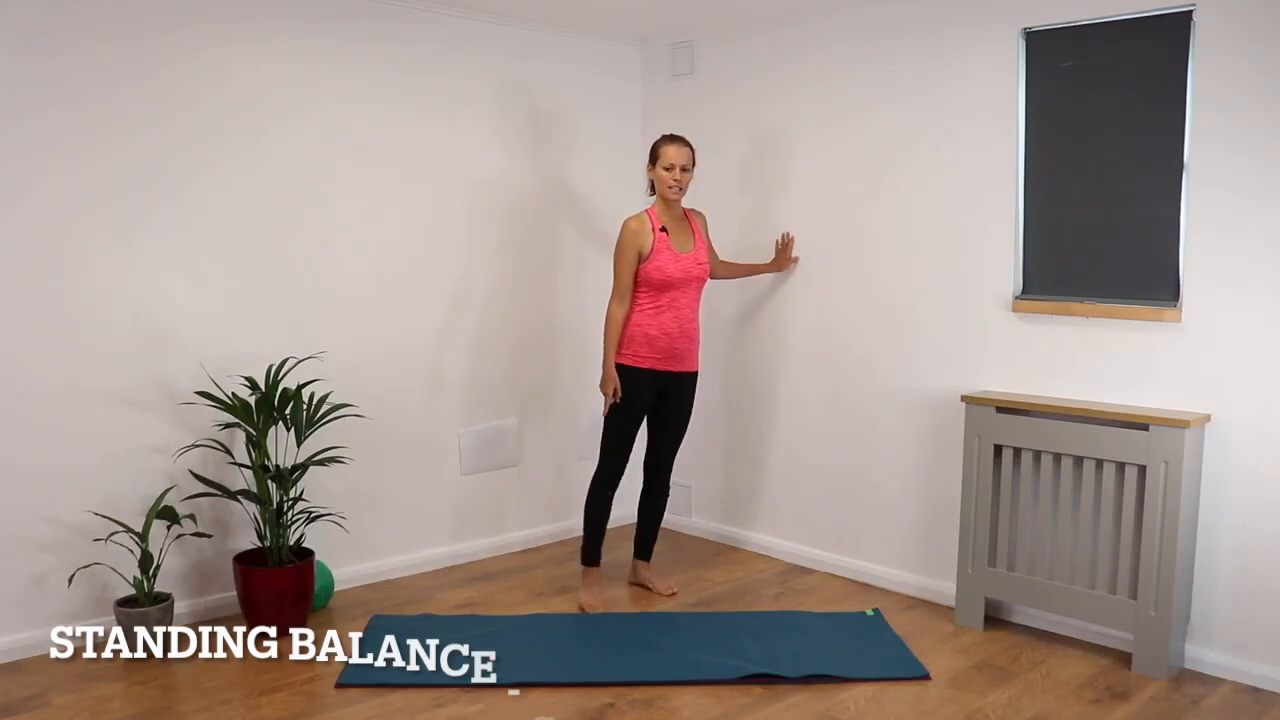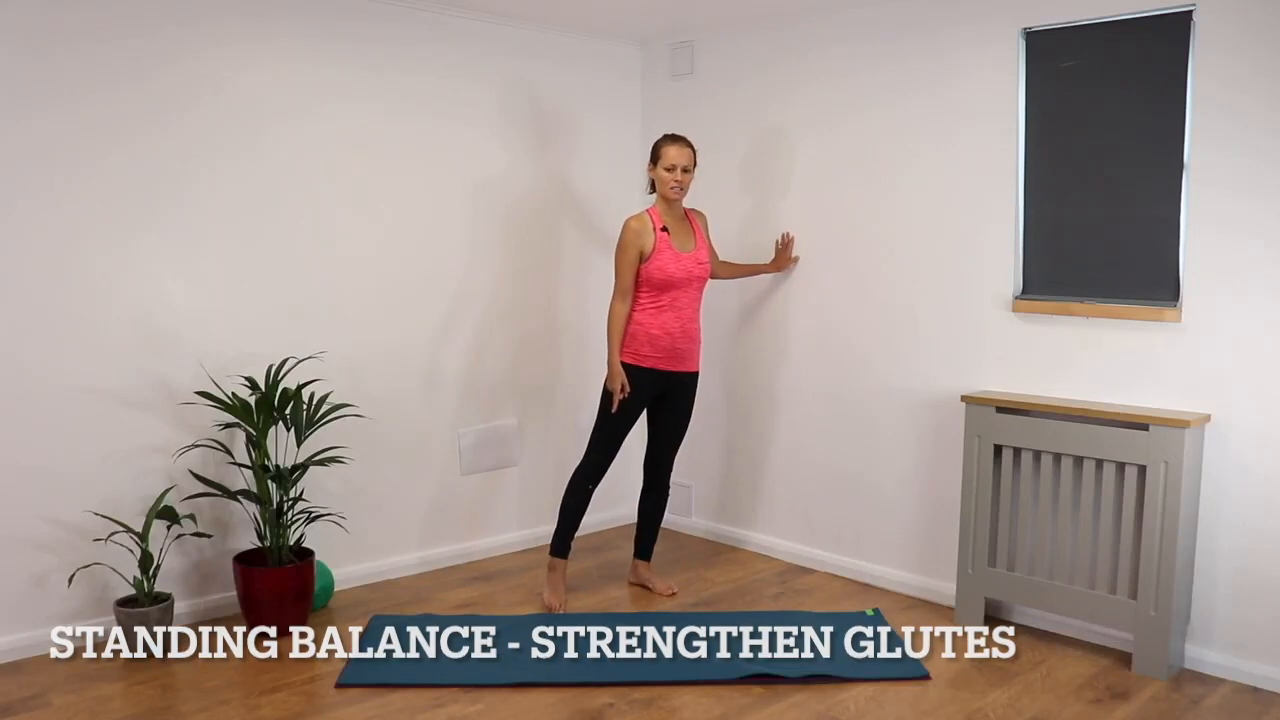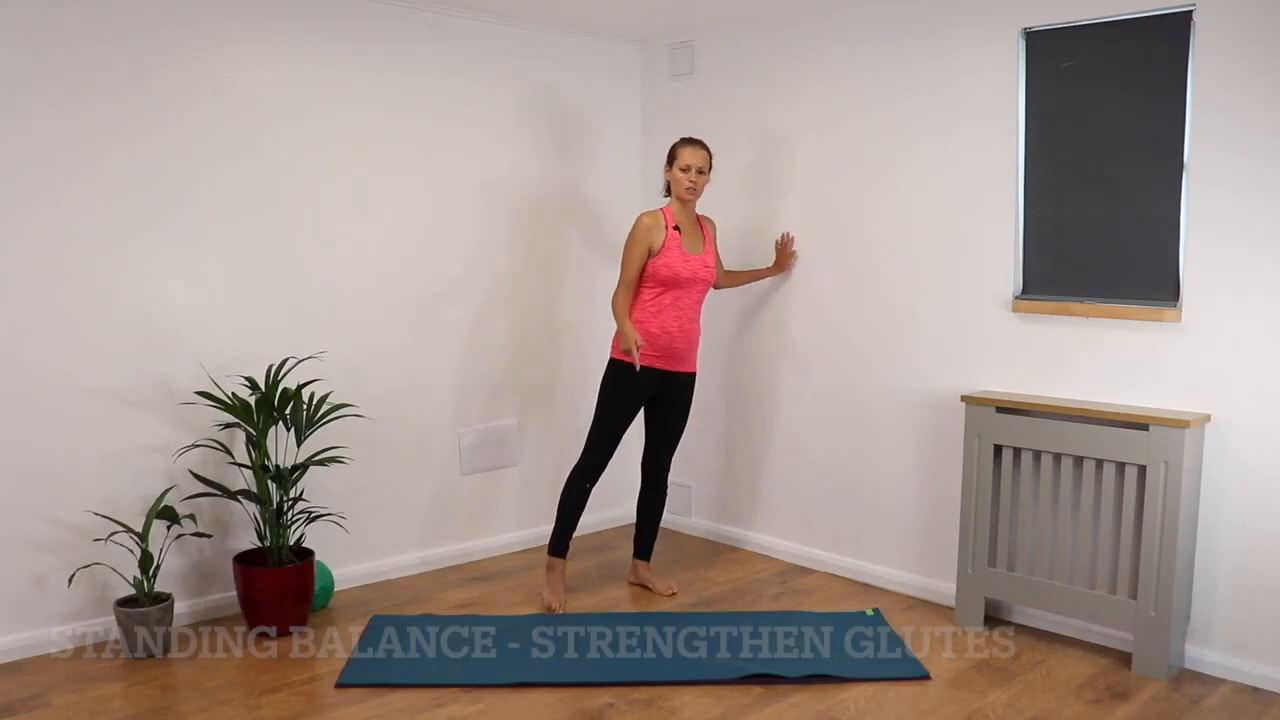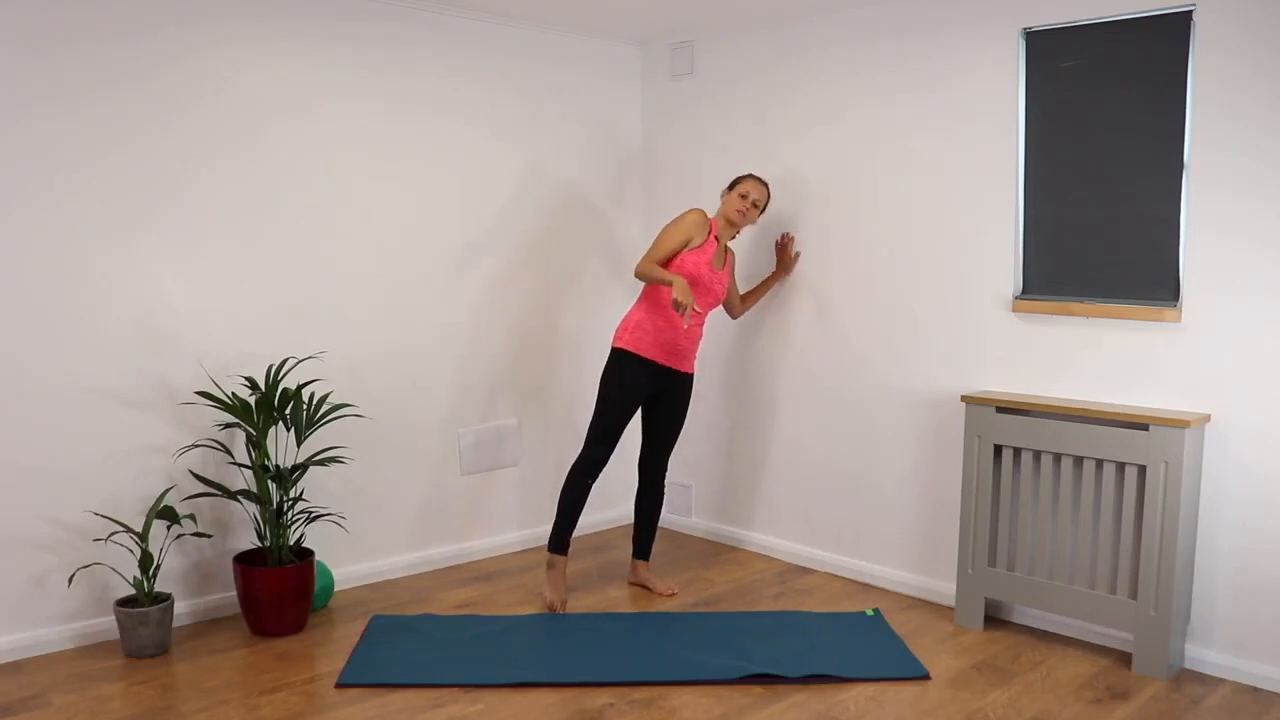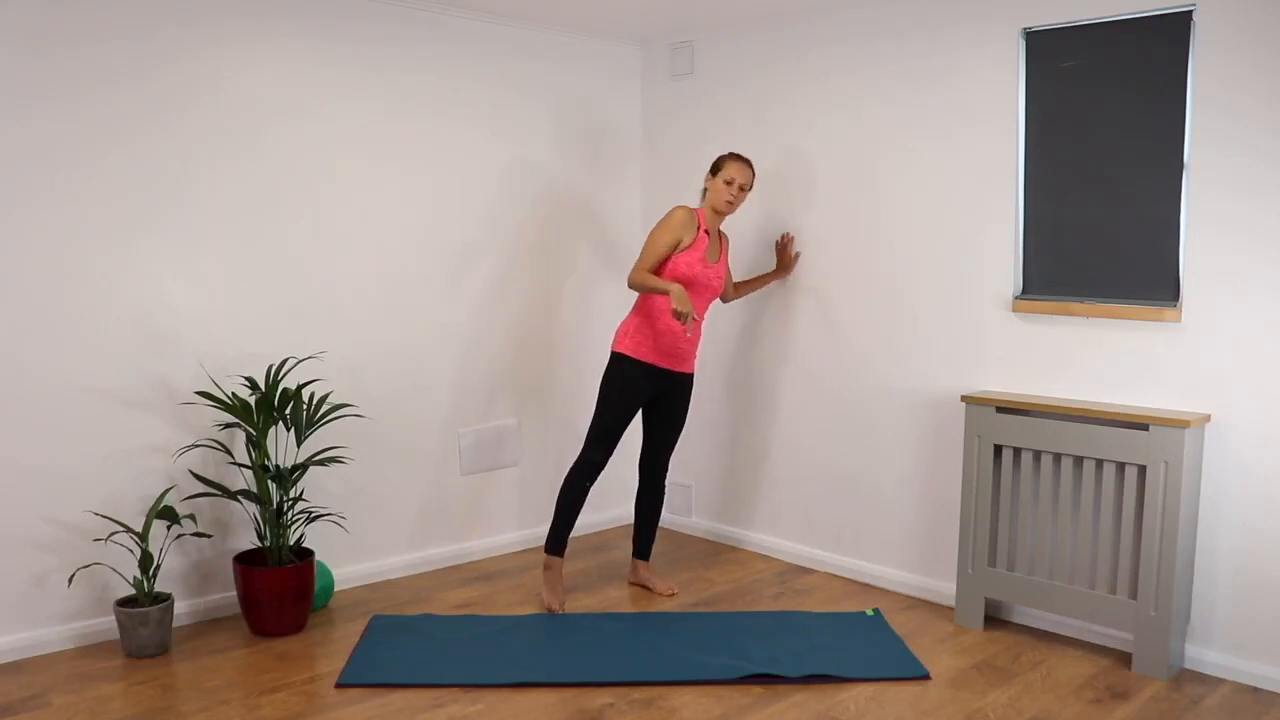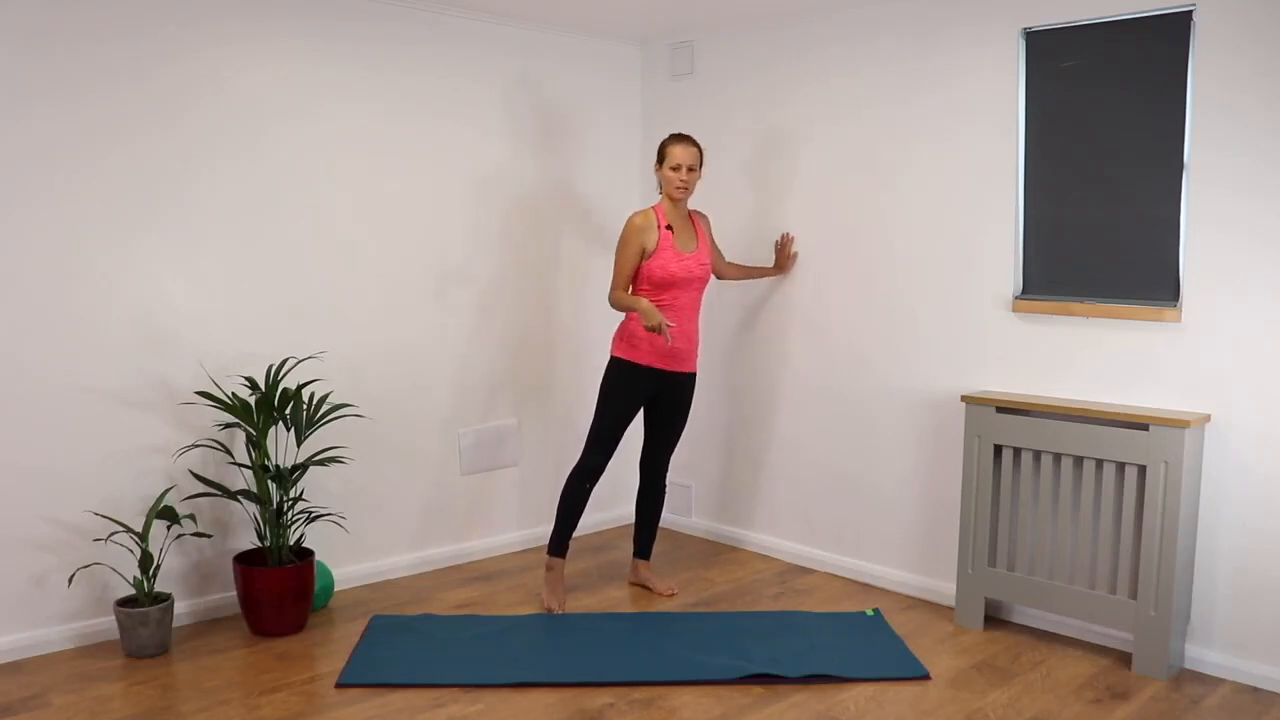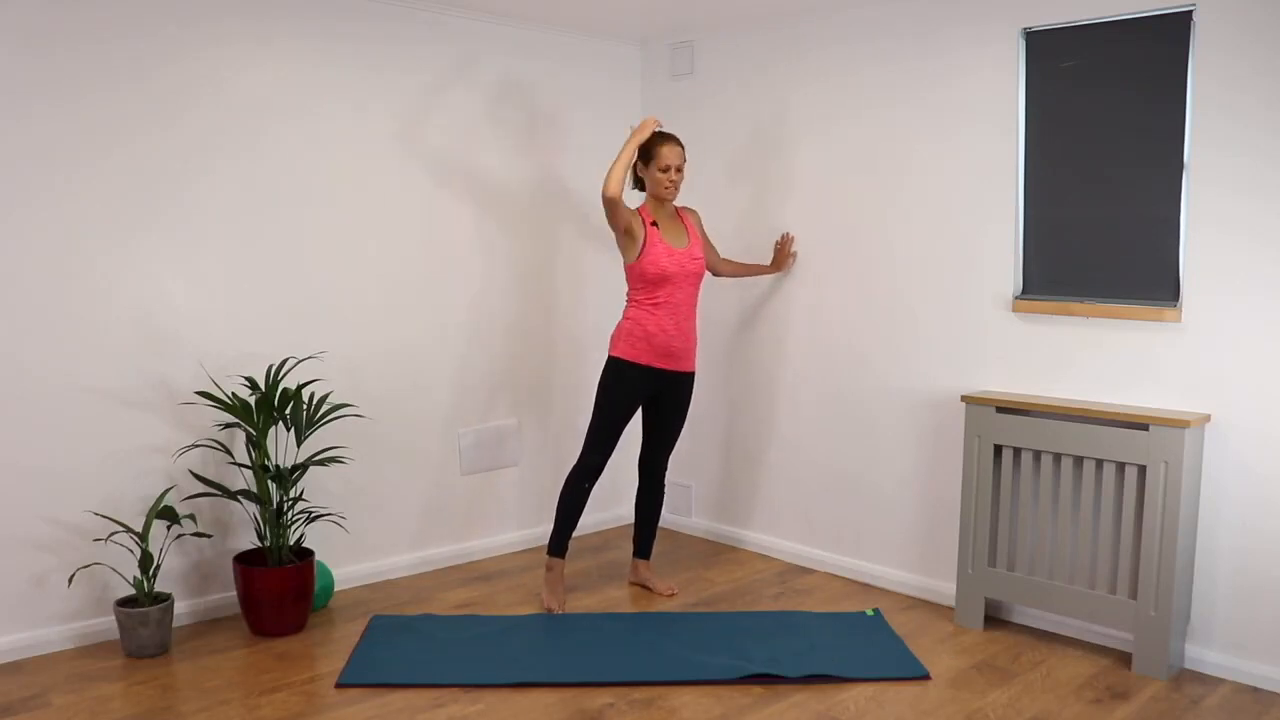
dt=0.7s
person 1, frame 1
left shoulder: (698, 222)
right shoulder: (636, 228)
left elbow: (713, 268)
right elbow: (619, 301)
left wrist: (770, 266)
right wrist: (608, 365)
left hip: (681, 367)
right hip: (636, 364)
left knee: (659, 469)
right knee: (611, 468)
left ankle: (641, 565)
right ankle: (590, 573)
person 1, frame 2
left shoulder: (698, 221)
right shoulder: (637, 228)
left elbow: (712, 268)
right elbow: (621, 300)
left wrist: (770, 267)
right wrist: (614, 364)
left hip: (683, 368)
right hip: (638, 364)
left knee: (660, 470)
right knee: (596, 462)
left ankle: (641, 565)
right ankle: (557, 566)
person 1, frame 3
left shoulder: (708, 228)
right shoulder: (650, 223)
left elbow: (718, 279)
right elbow: (623, 292)
left wrist: (773, 269)
right wrist: (626, 325)
left hip: (681, 369)
right hip: (635, 363)
left knee: (658, 468)
right knee: (594, 460)
left ankle: (641, 566)
right ankle: (555, 567)
person 1, frame 4
left shoulder: (728, 257)
right shoulder: (694, 222)
left elbow: (736, 308)
right elbow: (643, 267)
left wrist: (778, 274)
right wrist: (675, 280)
left hip: (679, 370)
right hip: (636, 355)
left knee: (655, 468)
right knee: (594, 455)
left ankle: (640, 565)
right ankle: (555, 563)
person 1, frame 5
left shoulder: (722, 240)
right shoulder: (681, 218)
left elbow: (725, 292)
right elbow: (636, 276)
left wrist: (776, 273)
right wrist: (671, 286)
left hip: (679, 370)
right hip: (636, 357)
left knee: (655, 467)
right knee: (593, 457)
left ankle: (640, 565)
right ankle: (552, 563)
person 1, frame 6
left shoulder: (701, 223)
right shoulder: (641, 224)
left elbow: (720, 269)
right elbow: (615, 295)
left wrist: (773, 269)
right wrist: (642, 306)
left hip: (681, 368)
right hip: (634, 361)
left knee: (656, 467)
right knee: (594, 460)
left ankle: (641, 565)
right ankle: (554, 566)
person 1, frame 7
left shoulder: (691, 219)
right shoulder: (631, 224)
left elbow: (717, 266)
right elbow: (609, 190)
left wrist: (770, 267)
right wrist: (635, 136)
left hip: (679, 367)
right hip: (633, 360)
left knee: (655, 467)
right knee: (592, 461)
left ankle: (640, 565)
right ankle: (554, 567)
